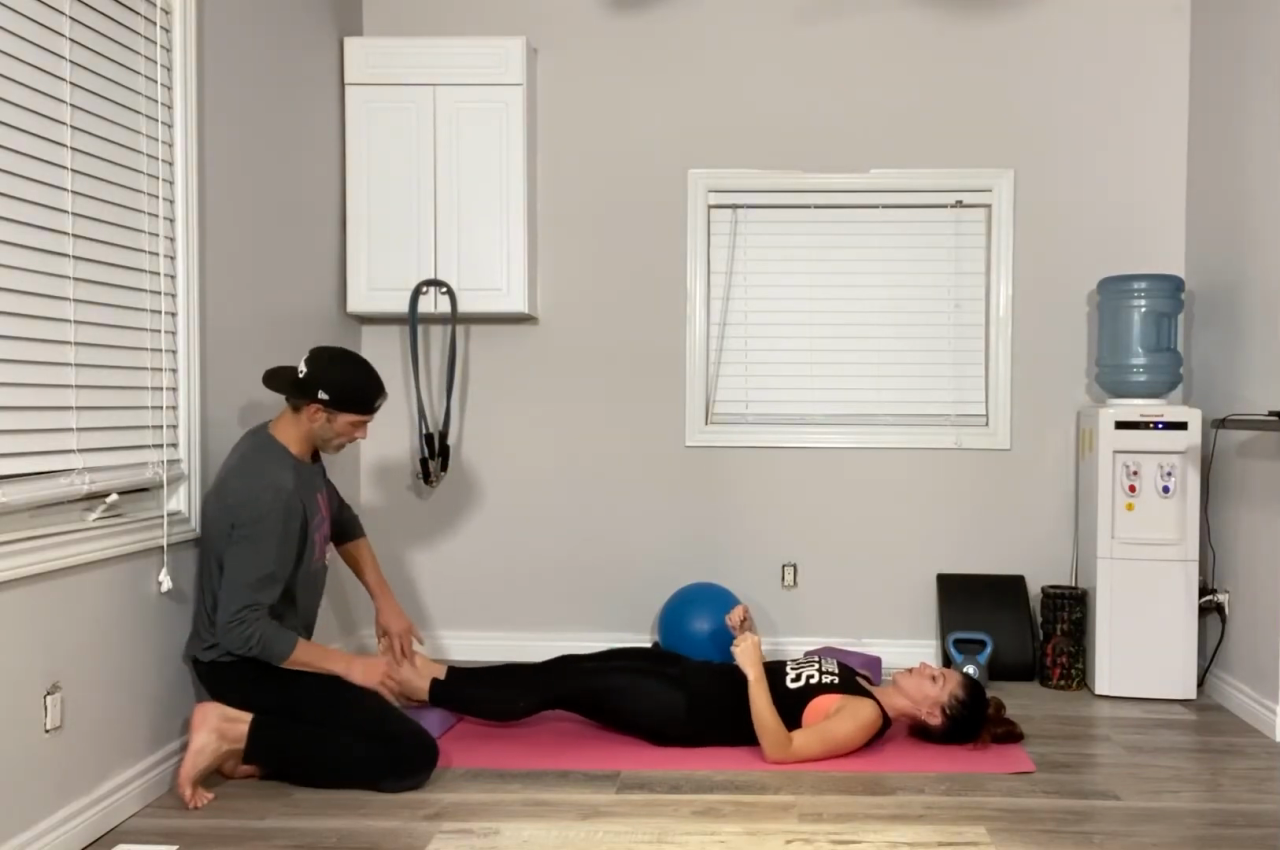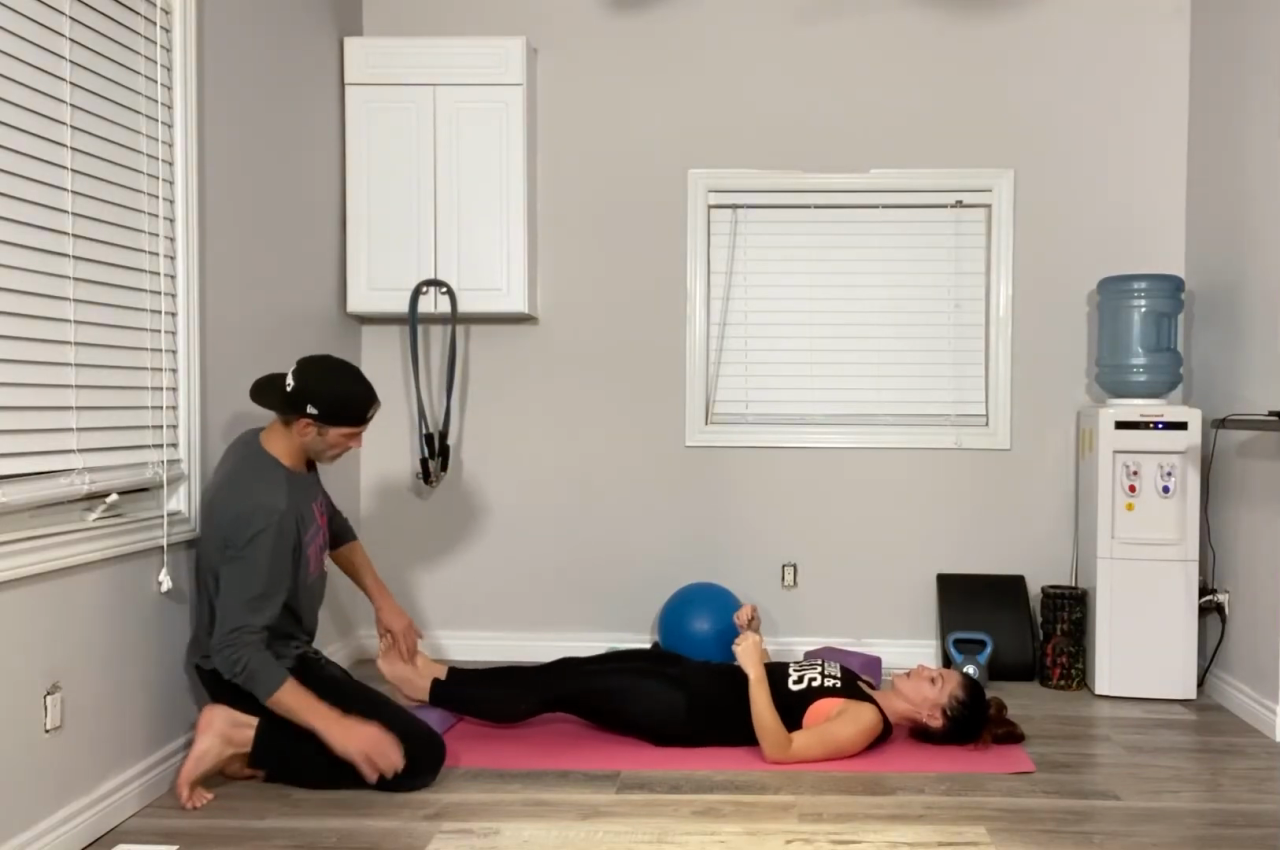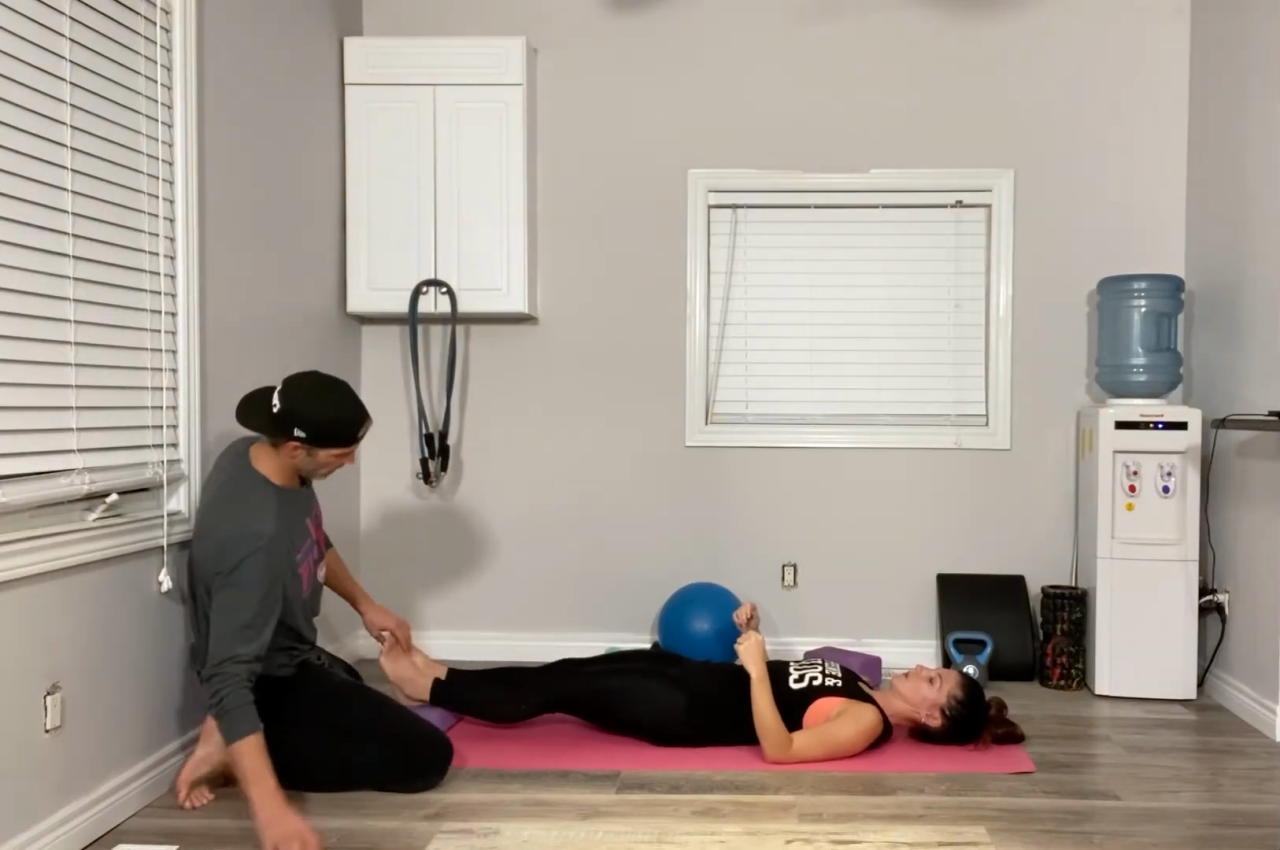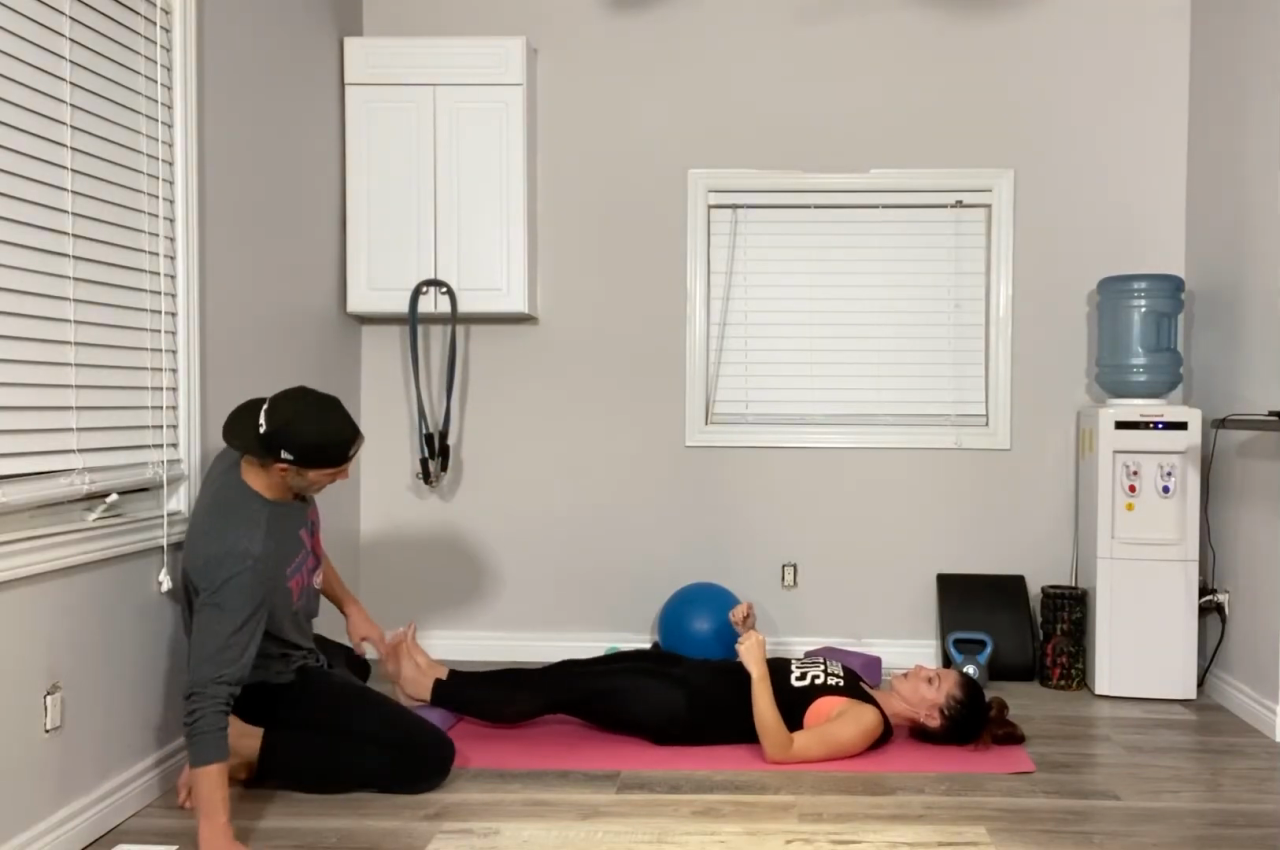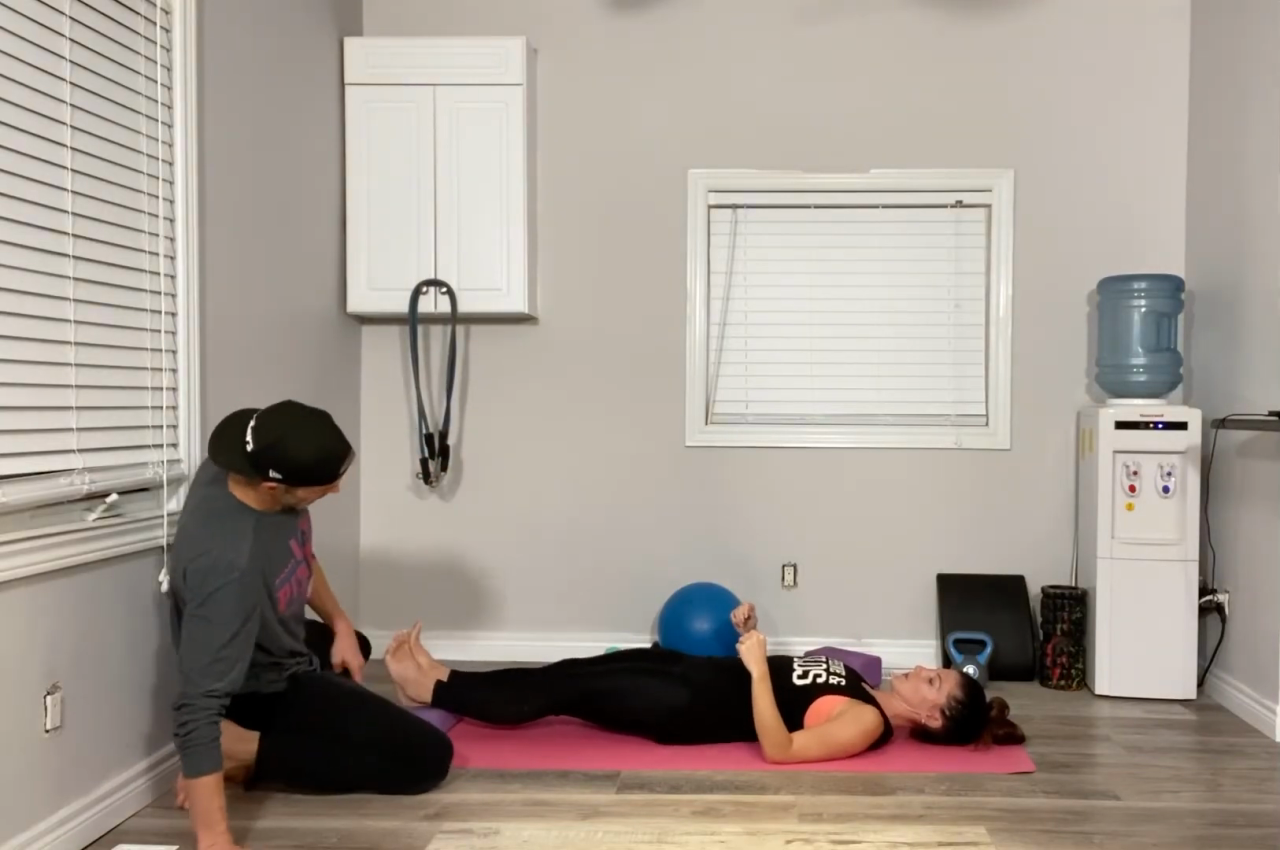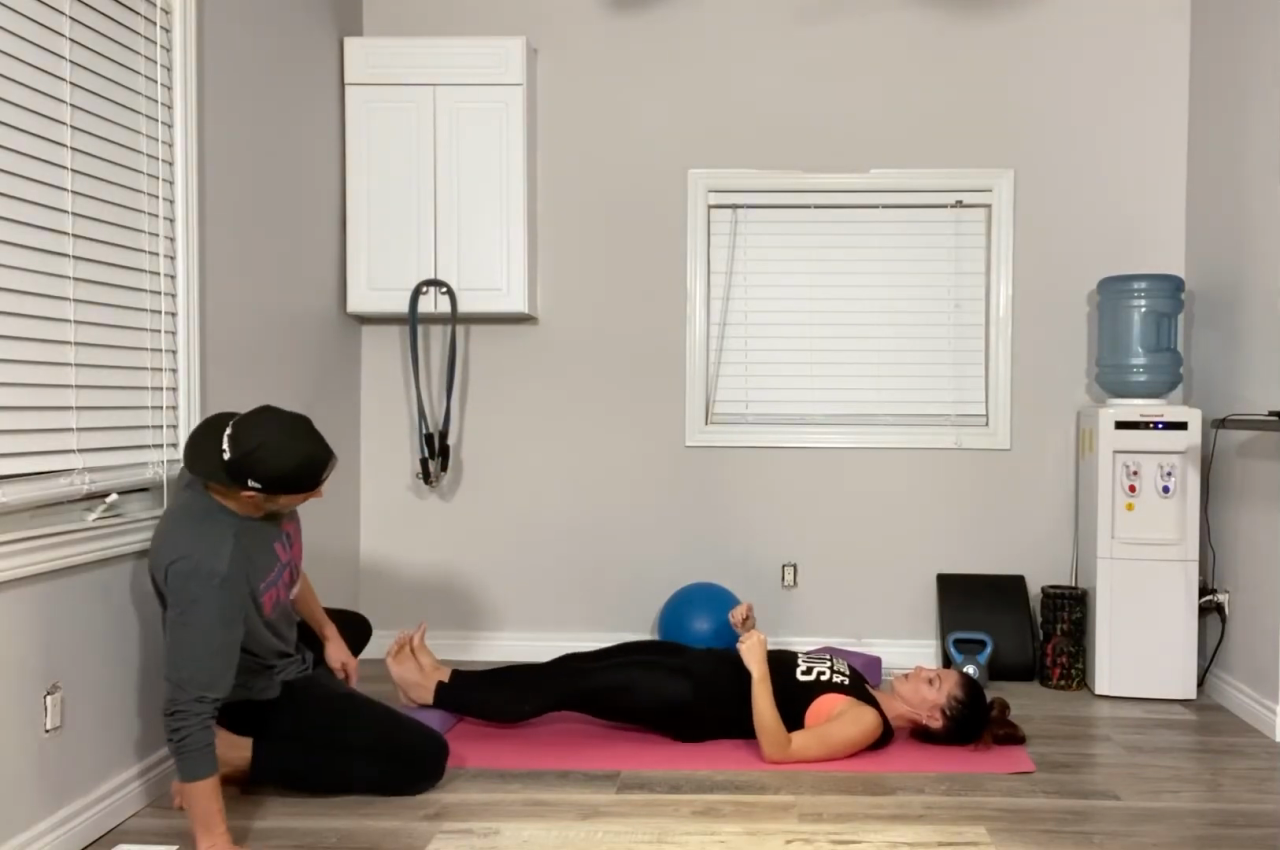
dt=0.2s
person 1, frame 1
left shoulder: (866, 719)
right shoulder: (863, 686)
left elbow: (777, 747)
left wrist: (750, 667)
right wrist: (749, 637)
left hip: (699, 713)
right hip: (704, 677)
left knee: (570, 688)
right knee: (572, 667)
left ankle: (429, 689)
right ankle: (440, 676)
person 1, frame 2
left shoulder: (867, 722)
right shoulder: (864, 690)
left elbow: (778, 748)
left wrist: (752, 667)
right wrist: (752, 638)
left hip: (699, 714)
right hip: (704, 678)
left knee: (569, 691)
right knee: (575, 669)
left ankle: (428, 689)
right ankle: (442, 675)
person 1, frame 3
left shoulder: (867, 723)
right shoulder: (863, 691)
left elbow: (778, 748)
left wrist: (754, 665)
right wrist: (752, 637)
left hip: (699, 714)
right hip: (705, 677)
left knee: (567, 693)
right knee: (574, 671)
left ankle: (430, 689)
right ankle: (442, 675)
person 1, frame 4
left shoulder: (867, 724)
right shoulder: (863, 690)
left elbow: (779, 748)
left wrist: (755, 666)
right wrist: (751, 635)
left hip: (699, 711)
right hip: (704, 676)
left knee: (567, 693)
right knee: (573, 672)
left ankle: (431, 689)
right ankle: (441, 675)
person 1, frame 5
left shoulder: (868, 724)
right shoulder: (865, 691)
left elbow: (778, 748)
left wrist: (755, 665)
right wrist: (751, 637)
left hip: (701, 708)
right hip: (705, 671)
left knee: (570, 693)
right knee: (574, 671)
left ankle: (432, 691)
right ankle: (443, 676)
person 1, frame 6
left shoulder: (867, 724)
right shoulder: (866, 692)
left elbow: (776, 748)
left wrist: (755, 666)
right wrist: (750, 635)
left hip: (703, 701)
right hip: (705, 667)
left knee: (572, 689)
right knee: (575, 666)
left ankle: (434, 692)
right ankle: (446, 676)
person 2, frame 1
left shoulder: (294, 451)
right shoulder: (270, 490)
left elbow: (345, 525)
right elbow: (242, 628)
left wrist: (385, 601)
right wrist: (347, 664)
left hip: (267, 653)
right hip: (245, 664)
left knee: (371, 714)
right knee: (413, 755)
left ankle: (250, 742)
right ankle: (237, 733)
person 2, frame 2
left shoulder: (275, 450)
right shoulder: (264, 509)
left elbow: (335, 529)
right elbow: (238, 654)
left wrist: (383, 601)
right wrist: (334, 725)
left hip: (278, 654)
right hip: (254, 671)
left knee: (361, 714)
right knee: (420, 755)
left ankle: (251, 744)
right ankle: (244, 735)
person 2, frame 3
left shoulder: (256, 456)
right shoulder: (254, 534)
left elbow: (314, 543)
right elbow: (227, 679)
left wrist: (366, 605)
right wrist: (269, 808)
left hip: (281, 656)
right hip: (271, 677)
left knee: (350, 683)
right knee: (428, 757)
left ankle: (255, 752)
right ankle: (239, 747)
person 2, frame 4
left shoulder: (249, 460)
right shoulder: (241, 553)
left elbow: (309, 549)
right elbow: (207, 694)
left wrist: (351, 608)
left hip: (282, 652)
right hip: (266, 684)
left knee: (354, 668)
right knee: (430, 758)
left ankle: (245, 744)
right ankle: (250, 748)
person 2, frame 5
left shoulder: (245, 468)
right shoulder: (227, 563)
left elbow: (301, 556)
right elbow: (196, 705)
left wrist: (340, 625)
left hip: (280, 650)
right hip: (263, 688)
left knee: (356, 650)
right knee: (428, 758)
left ankle: (248, 740)
right ankle: (247, 750)
person 2, frame 6
left shoulder: (238, 471)
right shoulder: (207, 567)
right elbow: (186, 709)
left wrist: (329, 634)
left hip: (279, 648)
right hip: (257, 691)
left knee: (354, 629)
right knee: (424, 759)
right ankle: (241, 755)
